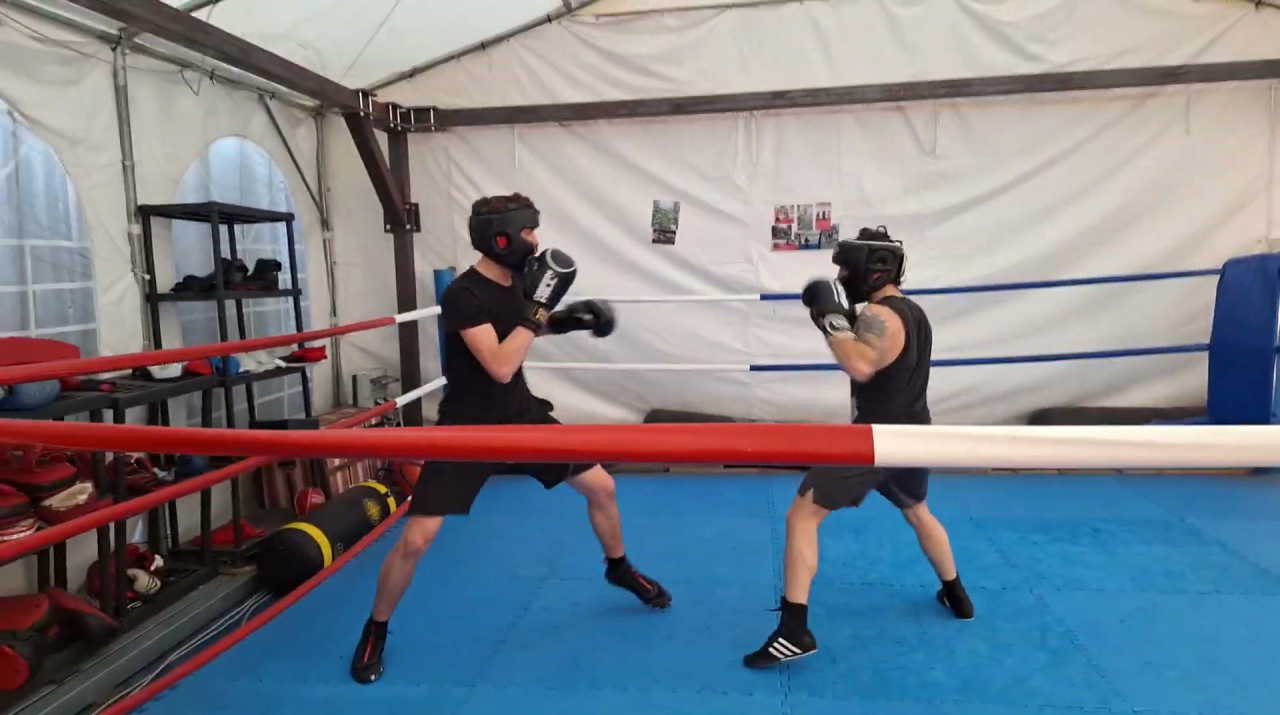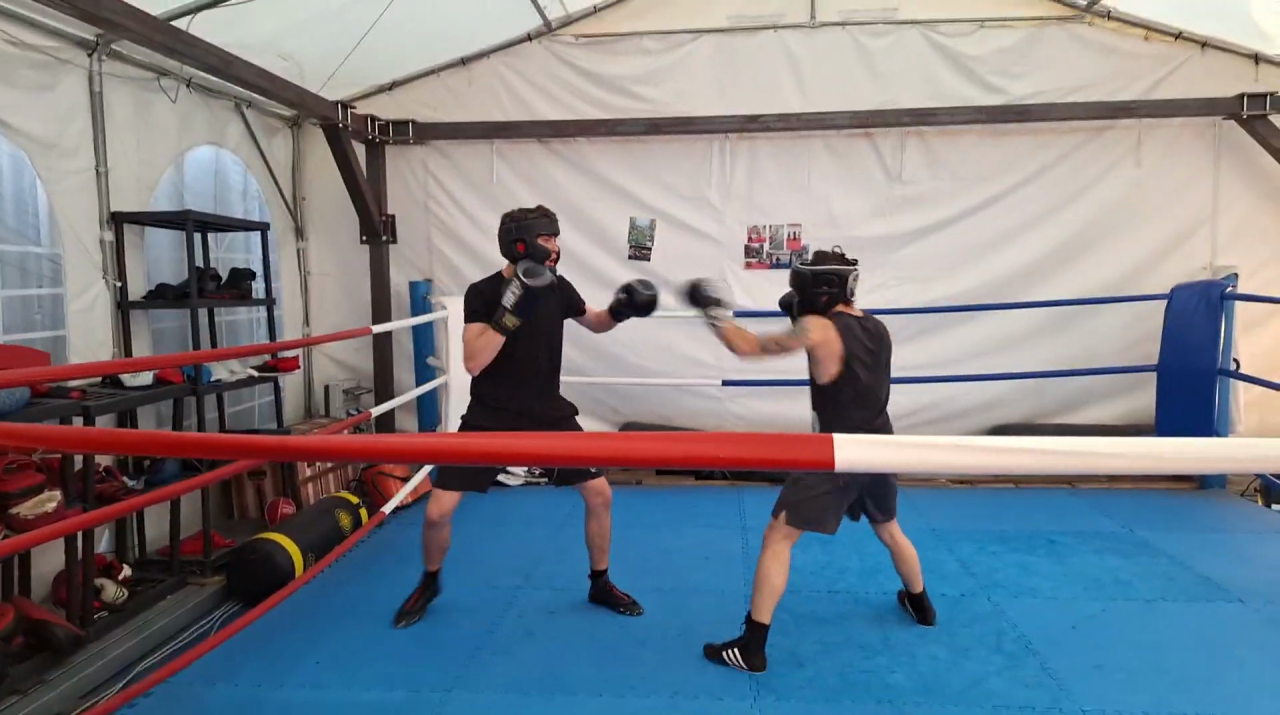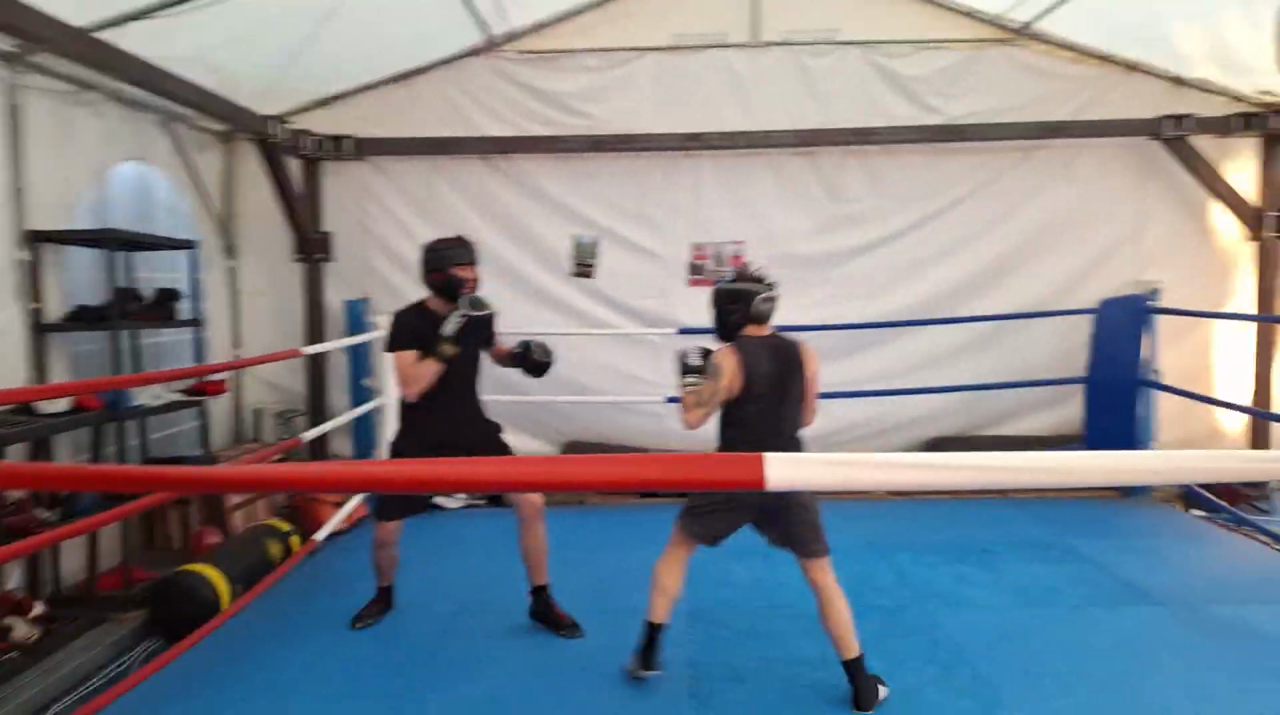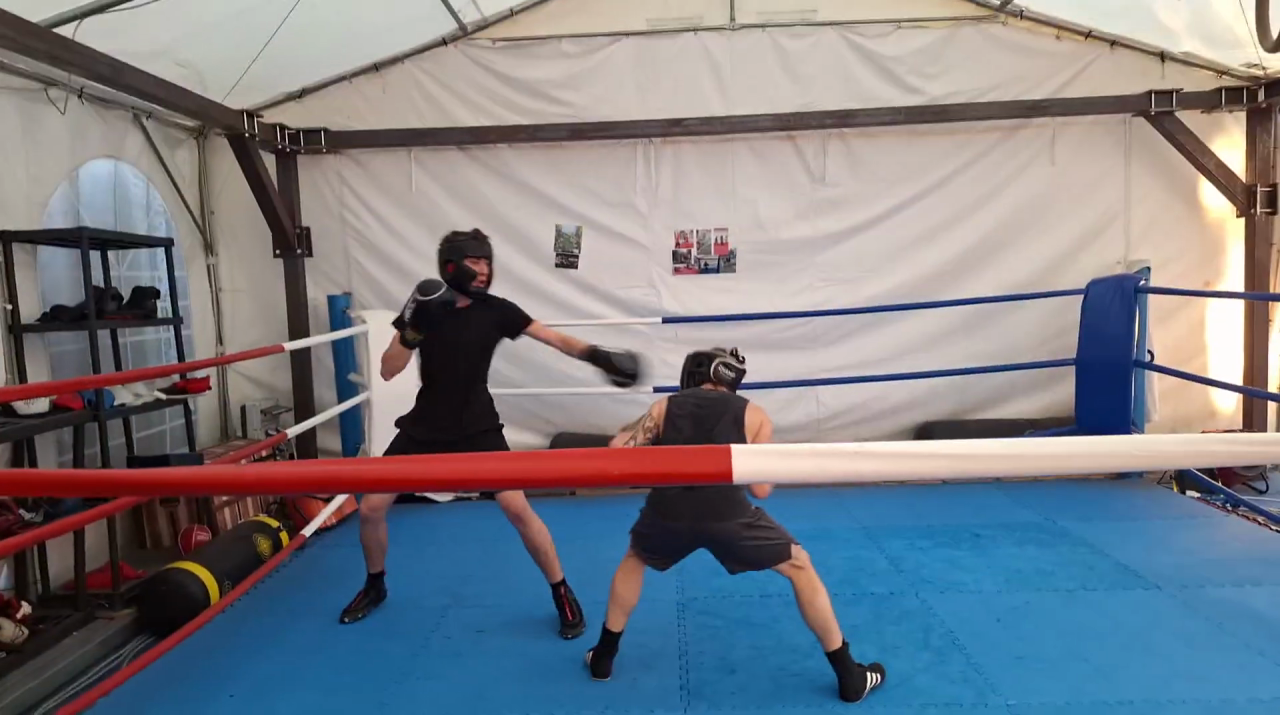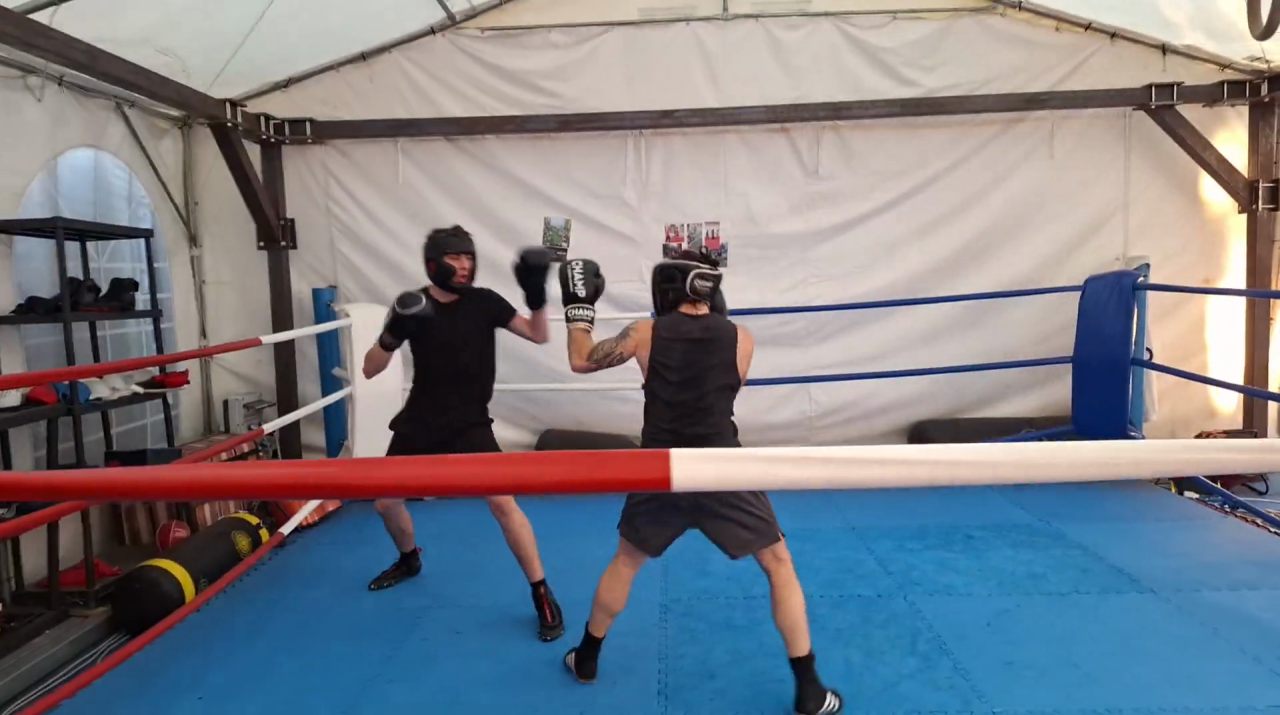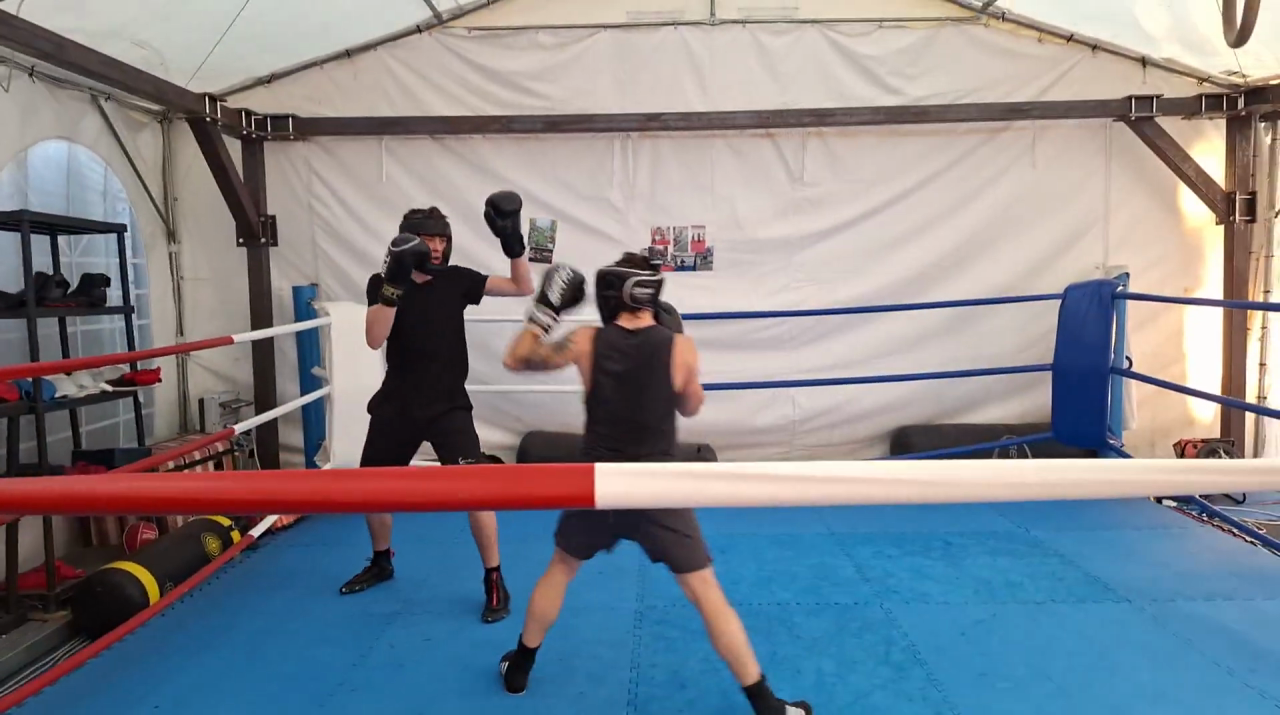
dt=0.3s
person 1, frame 1
left shoulder: (878, 315)
right shoulder: (910, 310)
left elbow: (858, 366)
left wrist: (831, 318)
right wrist: (843, 318)
left knee: (802, 518)
right knee: (919, 513)
left ankle: (795, 630)
right ankle: (956, 595)
person 1, frame 2
left shoulder: (819, 328)
right shoulder: (876, 328)
left elbow: (748, 347)
left wrist: (712, 308)
left knee: (778, 540)
right knee: (889, 529)
left ankle: (752, 648)
right ankle: (921, 605)
person 1, frame 3
left shoulder: (727, 357)
right shoulder: (801, 353)
left elbow: (693, 419)
left wrist: (694, 376)
left knee: (677, 548)
right knee: (821, 575)
left ankle: (649, 652)
person 1, frame 4
left shoulder: (669, 404)
right shoulder: (753, 414)
left elbow: (618, 448)
right elbow: (761, 488)
left wrist: (642, 440)
left hip: (667, 510)
right hip: (727, 513)
left knee: (635, 559)
right knee: (801, 568)
left ankle: (603, 655)
right ankle: (849, 675)
person 1, frame 5
left shoulder: (646, 331)
right shoulder: (740, 338)
left elbow: (581, 361)
left wrist: (577, 306)
left knee: (626, 561)
right knee: (779, 566)
left ankle: (587, 656)
person 1, frame 6
left shoulder: (589, 342)
right shoulder: (680, 348)
left elbow: (516, 360)
left wrist: (546, 308)
left knee: (562, 566)
right knee: (707, 594)
left ankle: (519, 667)
person 2, frame 1
left shoulder: (525, 277)
right shoulder: (463, 295)
right elbow: (501, 367)
left wrist: (578, 319)
right wrist: (541, 305)
left hip: (520, 415)
right hip: (464, 426)
left knee: (600, 487)
right knee: (415, 540)
left ankle: (621, 569)
right ankle: (376, 633)
person 2, frame 2
left shoulder: (555, 287)
right shoulder: (483, 294)
left elbow: (596, 323)
right elbow: (474, 364)
left wrist: (625, 305)
right wrist: (510, 310)
left hip: (547, 413)
right hip: (492, 417)
left knee: (600, 494)
right knee: (438, 511)
left ankle: (599, 584)
right ankle: (430, 583)
person 2, frame 3
left shoulder: (475, 311)
right shoulder: (408, 322)
left elbow: (498, 353)
right elbow: (410, 389)
left wrist: (521, 356)
right wrist: (448, 341)
left hip: (473, 431)
right hip: (420, 441)
left knee: (531, 504)
right knee: (385, 533)
left ankle: (543, 602)
right ankle: (383, 596)
person 2, frame 4
left shoulder: (496, 310)
right shoulder: (420, 308)
left elbow: (554, 338)
right elbow: (388, 371)
left wrist: (599, 356)
right wrist: (414, 329)
left hip: (476, 425)
right hip: (425, 426)
left knee: (516, 508)
right knee: (370, 507)
left ankle: (562, 593)
right ankle: (375, 586)
person 2, frame 5
left shoulder: (484, 302)
right shoulder: (407, 307)
left elbow: (539, 335)
right elbow: (371, 370)
left wrist: (536, 295)
right wrist: (391, 335)
left hip: (470, 422)
right hip: (419, 422)
left knee: (501, 500)
right knee: (386, 501)
left ankle: (542, 594)
right ankle: (409, 559)
person 2, frame 6
left shoulder: (458, 280)
right shoulder: (382, 283)
left elbow: (522, 288)
right elbow: (375, 339)
left wrist: (513, 242)
right wrist: (395, 281)
left hip: (448, 405)
right hip: (396, 405)
left ankle: (494, 580)
right ankle: (381, 562)
